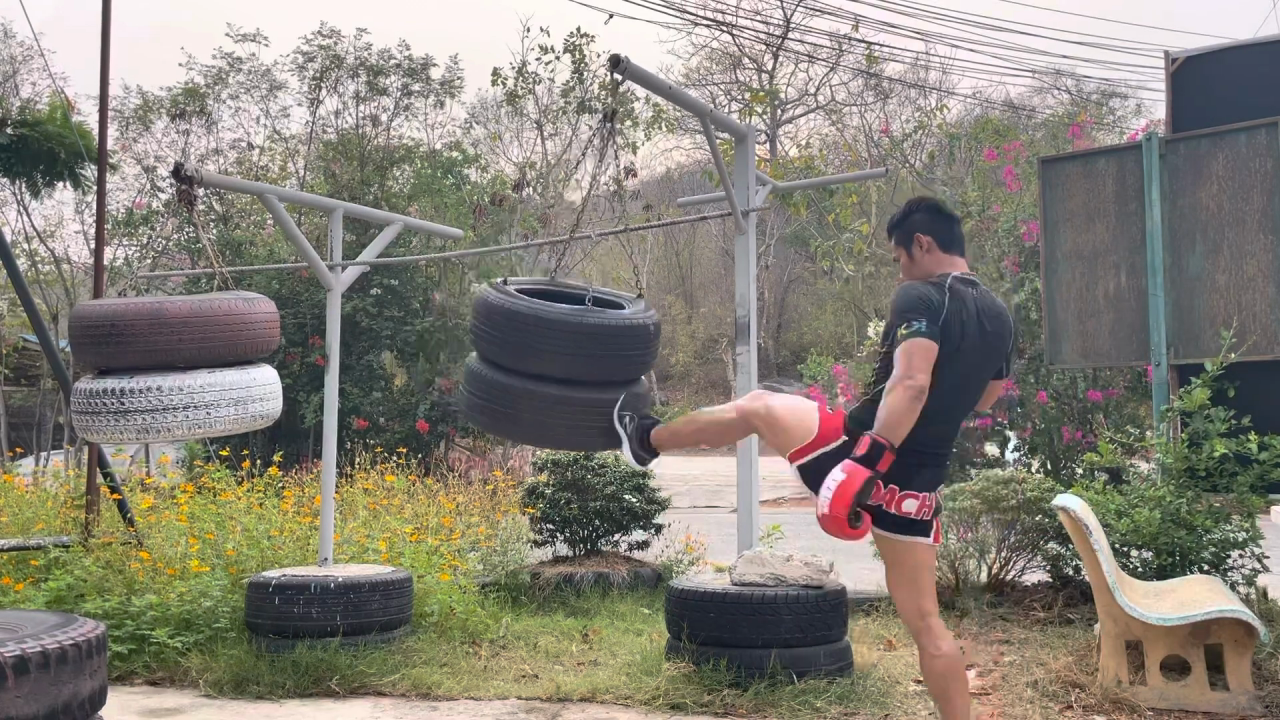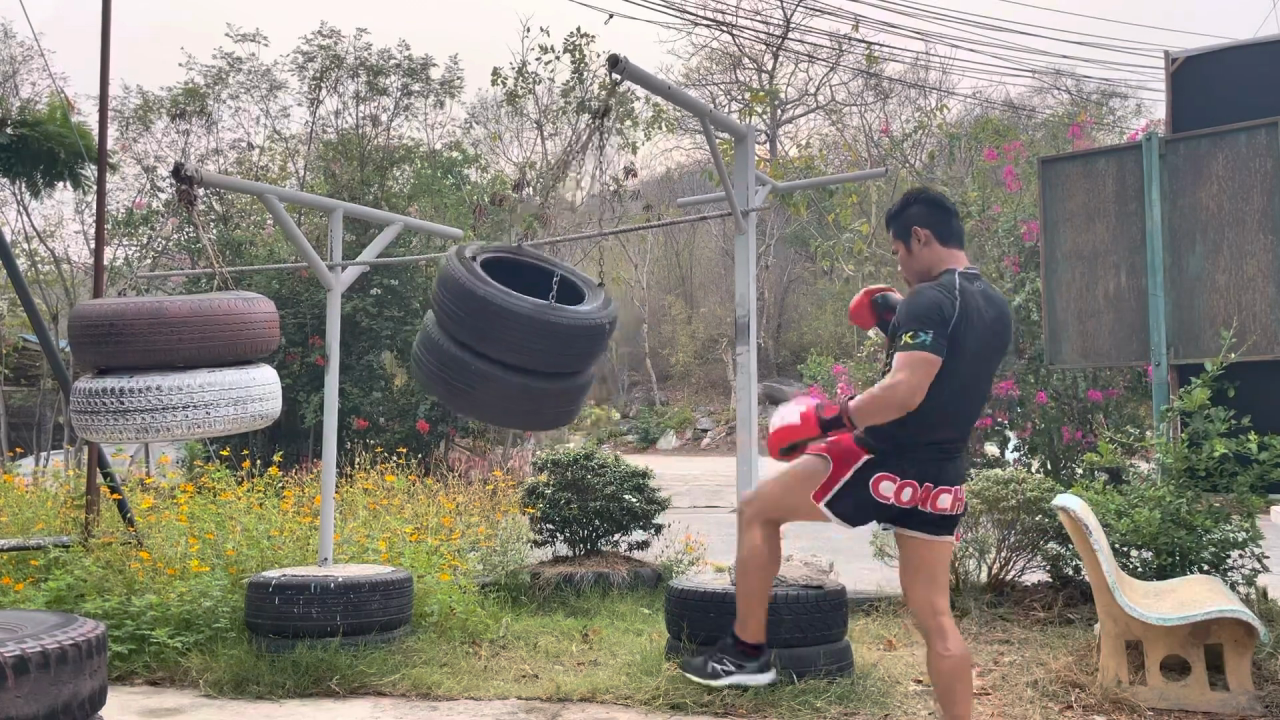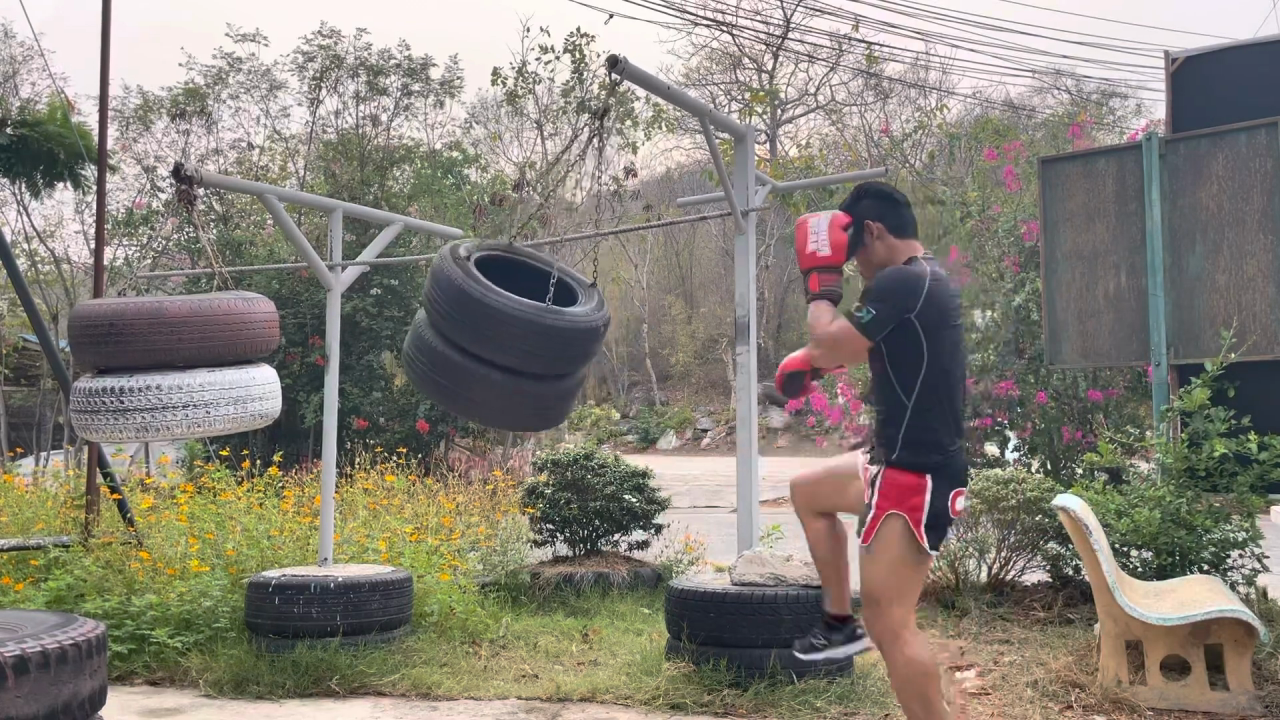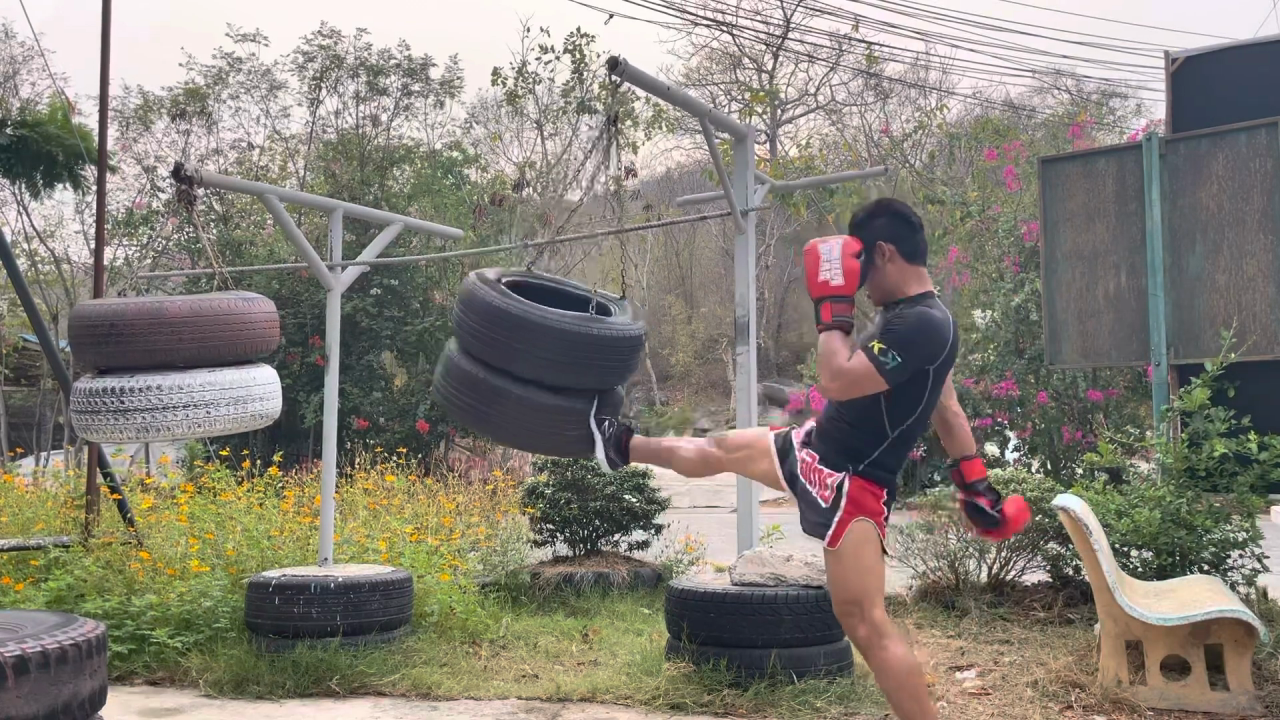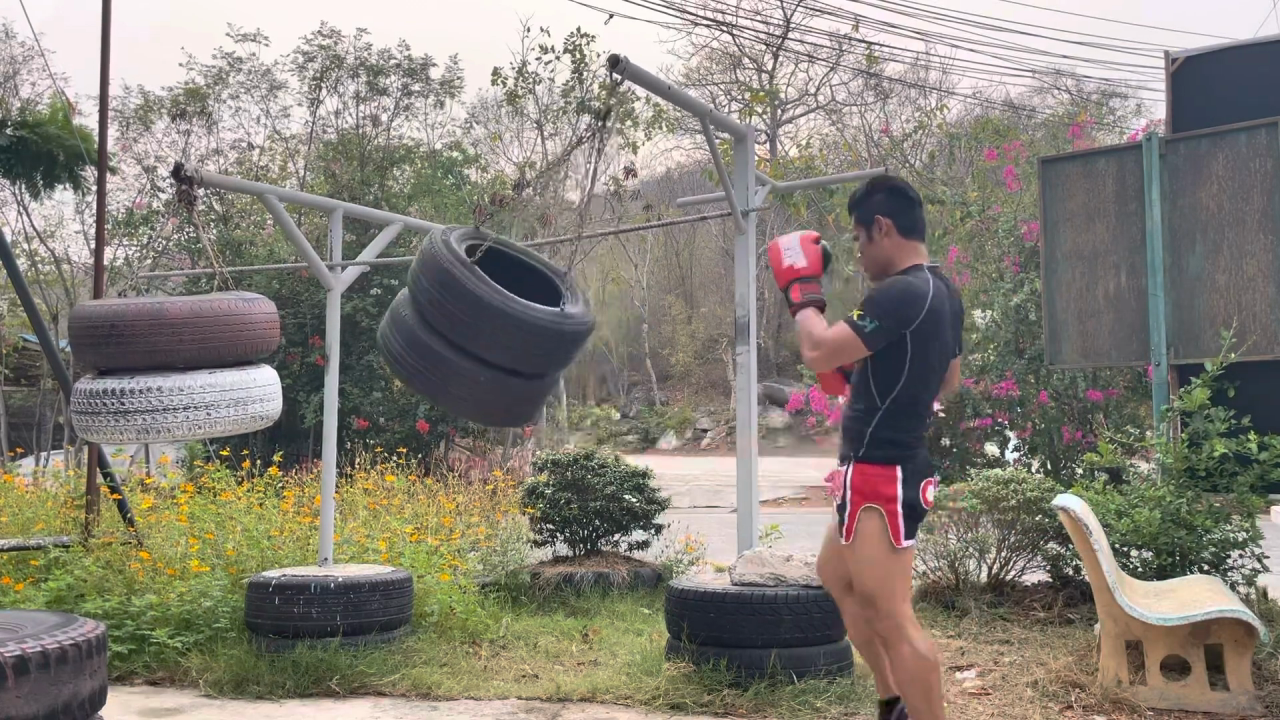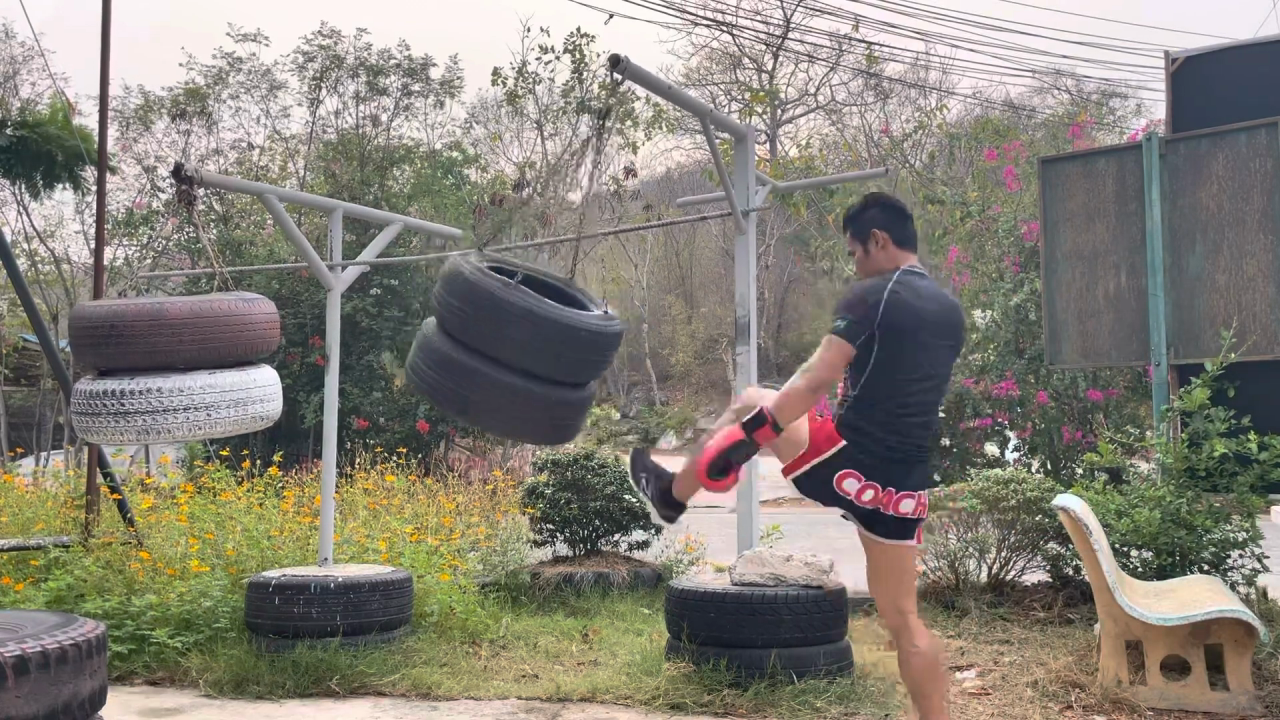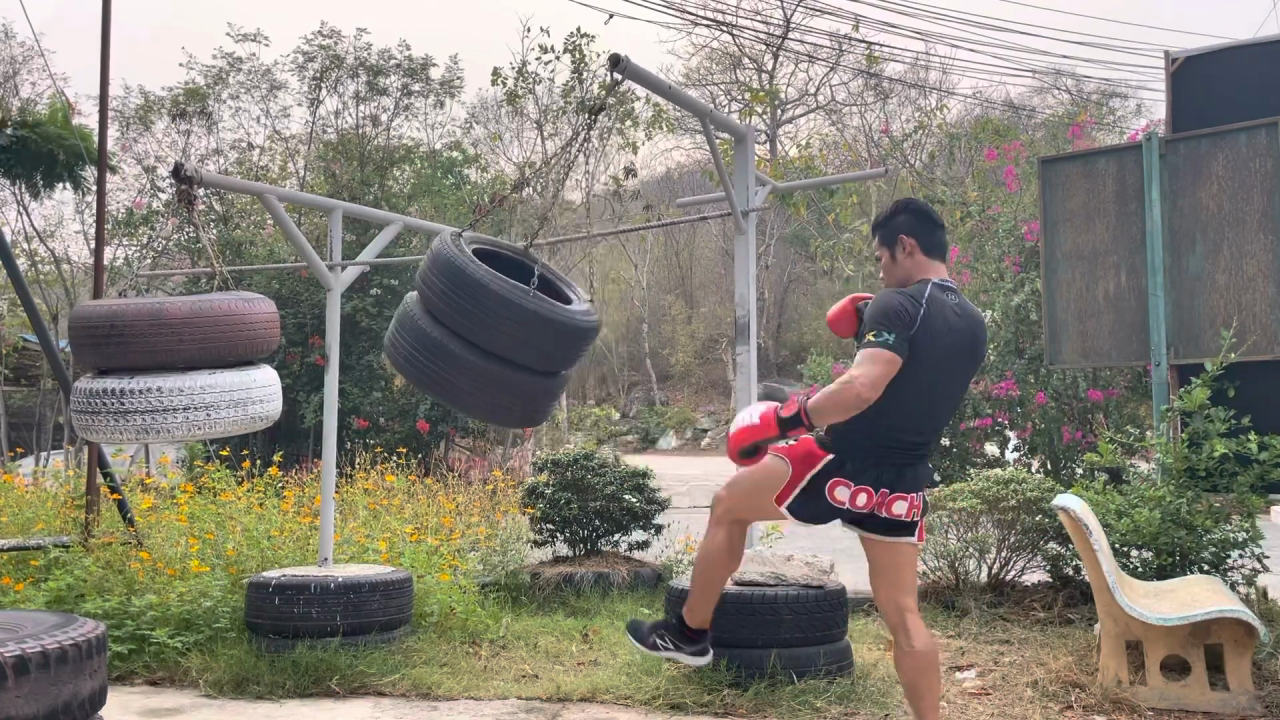
dt=0.3s
person 1, frame 1
left shoulder: (921, 298)
right shoulder: (1001, 319)
left elbow: (911, 381)
right elbow: (987, 400)
left wrist: (868, 461)
left hip: (860, 450)
right hip: (919, 486)
left knee: (752, 408)
right knee: (925, 622)
left ankle: (649, 438)
person 1, frame 2
left shoulder: (933, 299)
right shoulder: (996, 305)
left elbow: (905, 389)
left wrist: (829, 417)
left hip: (878, 462)
right hip: (941, 483)
left knee: (756, 513)
right knee: (934, 617)
left ankle: (746, 650)
person 1, frame 3
left shoulder: (913, 285)
right shoulder: (923, 280)
left elbow: (829, 351)
left wrist: (820, 277)
right wrist: (812, 364)
left hip: (914, 482)
right hip: (905, 461)
left knee: (890, 623)
right knee: (808, 492)
right ankle: (839, 623)
person 1, frame 4
left shoulder: (921, 326)
right shoulder: (913, 315)
left elbow: (838, 382)
right elbow: (947, 411)
left wrist: (831, 305)
right wrist: (974, 483)
left hip: (850, 485)
left knee: (865, 625)
right knee: (724, 447)
right ankle: (626, 445)
person 1, frame 5
left shoulder: (899, 295)
right shoulder: (941, 293)
left elbow: (819, 352)
left wrist: (802, 289)
right wrist: (857, 373)
left hip: (882, 473)
right hip: (906, 466)
left knee: (890, 618)
right knee: (839, 578)
person 1, frame 6
left shoulder: (873, 294)
right shoulder: (951, 311)
left elbow: (817, 376)
left wrist: (747, 433)
left hip: (845, 456)
right hip: (907, 482)
left knee: (749, 403)
right knee: (902, 616)
left ankle: (672, 494)
person 1, frame 7
left shoulder: (906, 308)
right shoulder: (974, 326)
left elbow: (862, 386)
left wrist: (786, 420)
left hip: (840, 466)
right hip: (903, 488)
left knee: (730, 505)
right knee: (903, 616)
left ankle: (689, 631)
